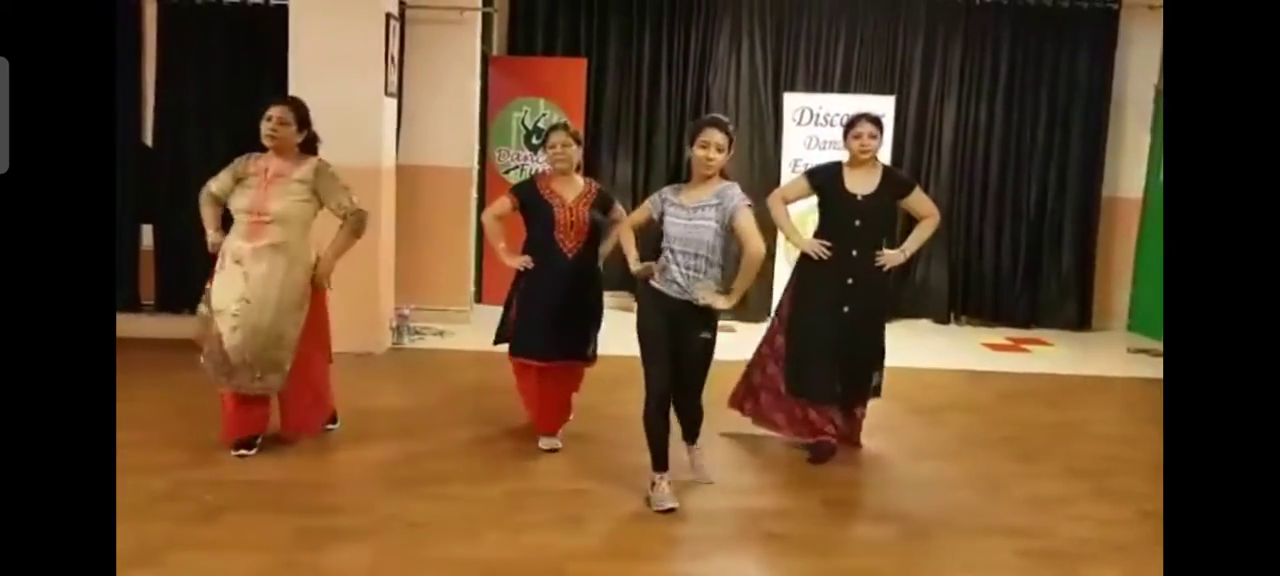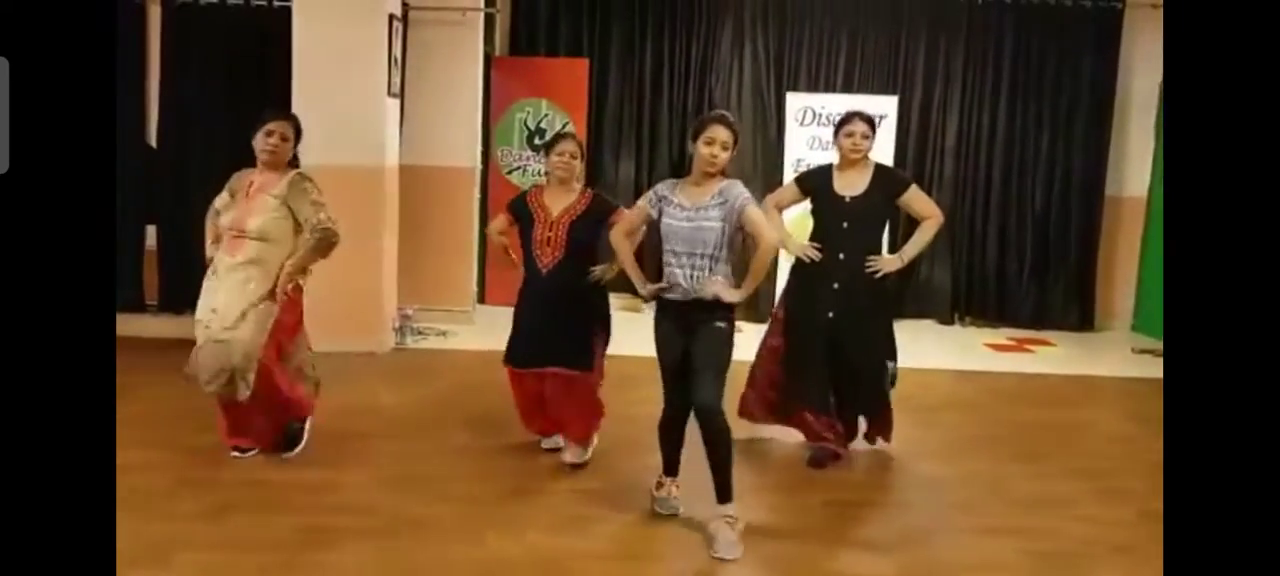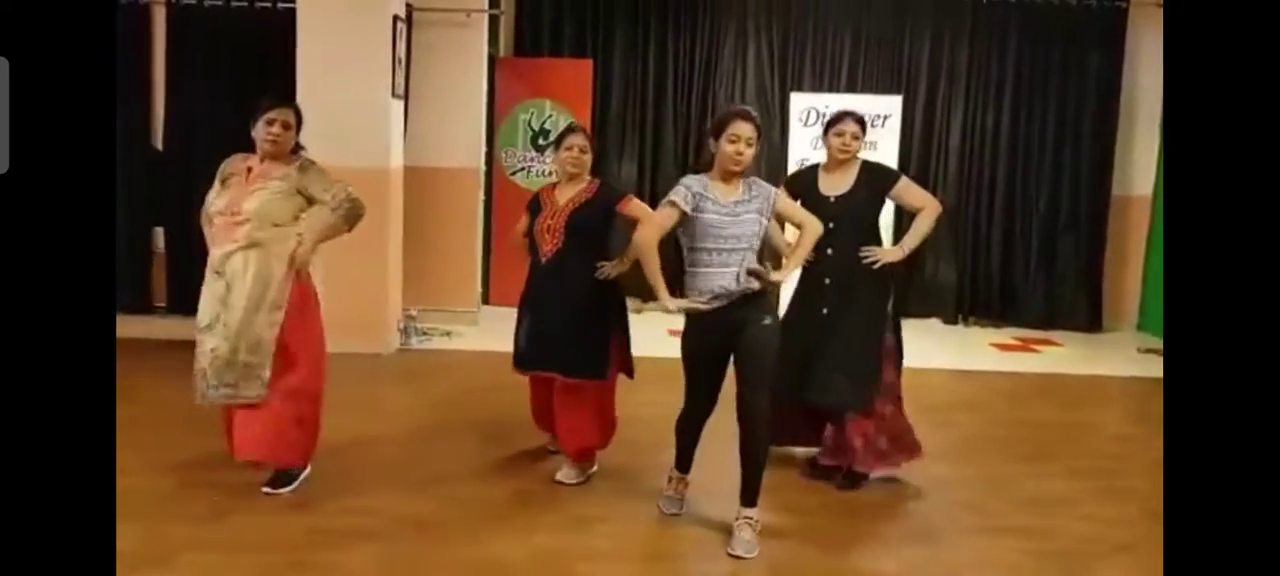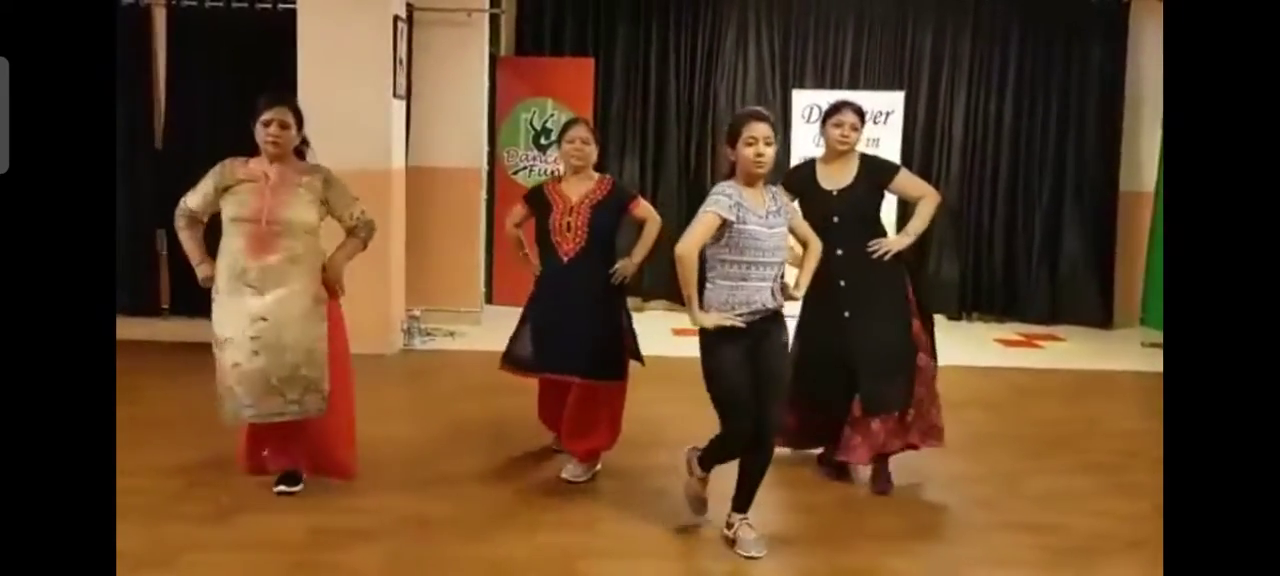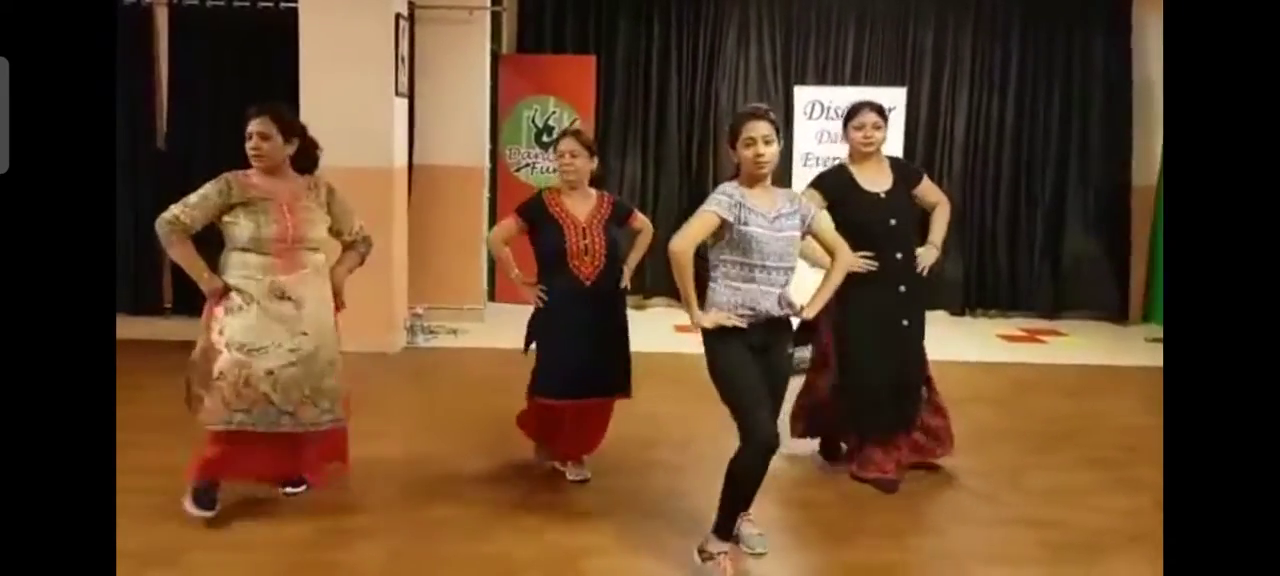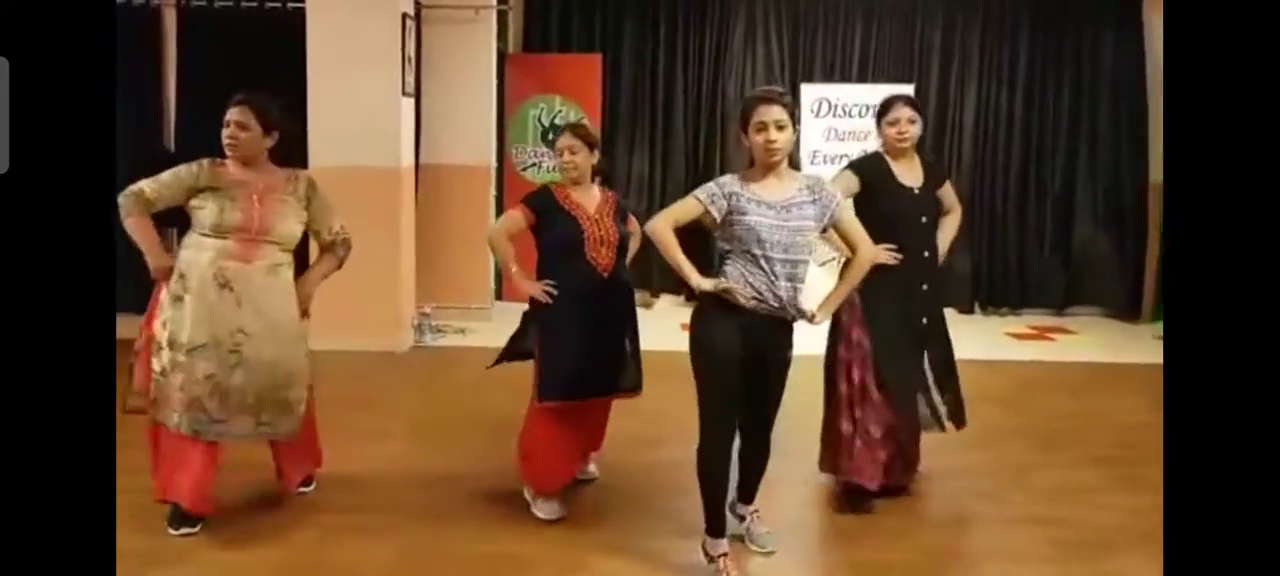
dt=0.4s
person 1, frame 1
left shoulder: (729, 195)
right shoulder: (668, 196)
left elbow: (755, 248)
right elbow: (627, 225)
left wrist: (731, 298)
right wrist: (635, 265)
left hip: (698, 310)
right hip: (657, 302)
left knee: (687, 394)
right knee: (658, 391)
left ankle: (692, 447)
right ankle: (659, 477)
person 1, frame 2
left shoulder: (733, 193)
right shoulder: (664, 192)
left elbow: (768, 240)
right elbow: (619, 232)
left wrist: (741, 291)
right wrist: (641, 284)
left hip: (714, 315)
right hip: (670, 312)
left knee: (707, 403)
right knee: (675, 404)
left ankle: (726, 512)
right ankle: (668, 480)
person 1, frame 3
left shoulder: (760, 191)
right shoulder: (692, 188)
left elbow: (811, 225)
right elbow: (646, 237)
left wrist: (783, 272)
right wrist: (665, 297)
left hip: (754, 312)
right hip: (705, 315)
left knee: (755, 413)
right knee: (697, 405)
left ankle: (748, 515)
right ankle: (679, 478)
person 1, frame 4
left shoulder: (778, 200)
right shoulder: (725, 196)
left elbow: (813, 243)
right elbow: (685, 249)
left wrist: (799, 287)
right wrist: (696, 313)
left hip: (771, 328)
right hip: (728, 331)
left knee: (765, 431)
right knee: (738, 432)
left ankle: (739, 518)
right ankle: (699, 465)
person 1, frame 5
left shoulder: (795, 204)
right shoulder: (728, 197)
left elbow: (842, 254)
right elbow: (680, 245)
left wrist: (813, 306)
right wrist: (697, 313)
left hip: (776, 334)
right hip: (731, 334)
left knee: (761, 437)
right knee: (761, 436)
left ankle: (738, 517)
person 1, frame 6
left shoulder: (816, 192)
right shoulder: (728, 189)
left elbow: (864, 251)
right elbow: (658, 225)
left wrist: (825, 309)
right wrist: (696, 280)
left hip: (776, 328)
right hip: (722, 319)
left knee: (759, 428)
right knee: (718, 430)
left ankle: (745, 506)
person 2, frame 1
left shoulder: (315, 171)
right shoulder: (245, 165)
left elbow: (356, 217)
right elbow: (210, 194)
left wrist: (328, 261)
right wrist: (212, 232)
left hip: (288, 277)
right hip: (237, 273)
left knee: (296, 355)
right knee: (236, 351)
left ankle: (319, 414)
right ankle: (247, 428)
person 2, frame 2
left shoulder: (296, 185)
right shoulder: (239, 180)
left elbow: (326, 235)
right elbow: (215, 212)
left wrist: (290, 272)
right wrist: (210, 248)
left hip: (265, 291)
right hip: (223, 286)
left knee: (255, 360)
right knee: (220, 357)
left ankle: (295, 414)
right ankle: (248, 433)
person 2, frame 3
left shoulder: (301, 171)
right shoulder: (231, 167)
left elbow: (351, 206)
right elbow: (208, 211)
left wrist: (309, 243)
right wrist: (214, 249)
left hip: (275, 284)
right hip: (225, 284)
left knee: (280, 369)
right knee: (231, 363)
left ankle: (291, 458)
right ankle: (248, 440)
person 2, frame 4
left shoulder: (318, 179)
right shoulder: (230, 172)
left elbow: (363, 225)
right elbow: (186, 214)
left wrist: (337, 262)
right wrist: (200, 262)
left hip: (297, 293)
right hip: (239, 294)
left knee: (297, 375)
right knee: (250, 371)
left ankle: (294, 460)
right ankle: (265, 451)
person 2, frame 5
left shoulder: (320, 192)
right shoulder: (231, 186)
left elbow: (360, 240)
right elbow: (170, 224)
left wrist: (337, 275)
right wrist: (205, 278)
left hip: (307, 310)
right hip: (245, 304)
left knee: (304, 383)
right knee: (233, 380)
left ankle: (294, 465)
right ankle: (210, 476)
person 2, frame 6
left shoulder: (300, 187)
right shoulder: (203, 174)
left elbow: (339, 242)
right elbow: (133, 199)
left wrist: (310, 281)
right wrist: (155, 255)
left hip: (267, 308)
right hip: (197, 303)
left knee: (276, 388)
right knee: (187, 394)
left ankle: (298, 467)
right ankle: (185, 494)
person 3, frame 1
left shoulder: (895, 182)
right shoulder: (826, 175)
left elbow: (931, 216)
right elbow: (776, 198)
left wrist: (904, 253)
right wrist: (797, 240)
left hip: (867, 283)
right hip: (820, 277)
left knee: (857, 357)
right knee: (816, 354)
left ankle: (844, 429)
right ankle: (821, 433)
person 3, frame 2
left shoulder: (889, 180)
right shoulder: (816, 178)
left elbow: (933, 217)
right elbow: (770, 205)
left wrist: (901, 258)
right wrist: (790, 243)
left hip: (864, 288)
right hip: (814, 283)
left knee: (861, 367)
right knee: (811, 362)
left ankle: (855, 425)
right ankle: (826, 438)
person 3, frame 3
left shoulder: (876, 176)
right shoulder: (804, 179)
left elbow: (930, 207)
left wrist: (900, 250)
right wrist: (786, 247)
left hip: (864, 287)
right hip: (816, 286)
left knee: (853, 372)
right knee: (804, 367)
left ankle: (858, 457)
right ankle: (830, 449)
person 3, frame 4
left shoulder: (875, 169)
right shoulder: (802, 175)
left elbow: (929, 196)
left wrist: (906, 237)
left hip: (877, 282)
right hip: (825, 286)
left knee: (881, 364)
right knee: (825, 368)
left ankle: (878, 452)
right ankle: (836, 447)
person 3, frame 5
left shoulder: (904, 172)
right shoulder: (833, 181)
left elbow: (940, 203)
left wrist: (934, 246)
right wrist: (829, 261)
left hip: (904, 292)
right hip: (857, 294)
left knee: (900, 374)
right knee: (856, 375)
left ankle: (878, 459)
right ankle: (832, 435)
person 3, frame 6
left shoulder: (931, 170)
right shoulder: (867, 169)
left elbow: (953, 210)
left wrist: (939, 249)
left hip: (921, 291)
right hip: (876, 290)
left knee: (910, 383)
right knee: (875, 382)
left ankle: (894, 470)
right ankle: (858, 479)
person 4, frame 1
left shoulder: (595, 192)
right shoulder: (532, 188)
left elbow: (620, 221)
right elbow: (490, 215)
left wrist: (602, 252)
right wrist: (507, 255)
left hip: (581, 288)
right hip: (539, 286)
left knee: (572, 356)
right knee: (539, 357)
left ankle: (559, 411)
right ankle: (546, 426)
person 4, frame 2
left shoulder: (594, 204)
right shoulder: (526, 201)
right elbow: (494, 230)
left wrist: (612, 265)
right wrist: (516, 262)
left hip: (580, 304)
right hip: (535, 303)
left knee: (573, 374)
right knee: (529, 371)
left ankle: (582, 437)
right ankle: (548, 428)
person 4, frame 3
left shoulder: (603, 193)
right shoulder: (541, 198)
left elbow: (649, 219)
right elbow: (521, 234)
left wrist: (625, 261)
right wrist: (540, 262)
left hip: (588, 299)
right hip: (543, 299)
left knee: (582, 376)
right knee: (545, 373)
left ankle: (582, 455)
right ankle: (557, 433)
person 4, frame 4
left shoulder: (612, 190)
right shoulder: (543, 192)
left elbow: (653, 220)
right elbow: (511, 224)
left wrist: (633, 261)
right wrist: (530, 258)
left hip: (598, 297)
right hip: (553, 297)
left knee: (594, 375)
right knee: (555, 371)
left ankle: (587, 452)
right ankle: (562, 432)
person 4, frame 5
left shoulder: (610, 205)
right shoulder: (540, 204)
left elbow: (646, 229)
right elbow: (496, 239)
left wrist: (628, 268)
right wrist: (521, 280)
left hip: (605, 314)
right hip: (559, 313)
left knee: (597, 390)
right knee: (557, 389)
left ankle: (574, 452)
right ankle: (546, 442)
person 4, frame 6
left shoulder: (612, 201)
right shoulder: (546, 198)
left elbow: (634, 232)
right elbow: (498, 233)
left wrist: (621, 267)
right wrist: (522, 280)
left hip: (610, 314)
right hip: (562, 313)
left knee: (597, 393)
right knee: (556, 398)
left ankle: (583, 453)
right ankle: (541, 484)
